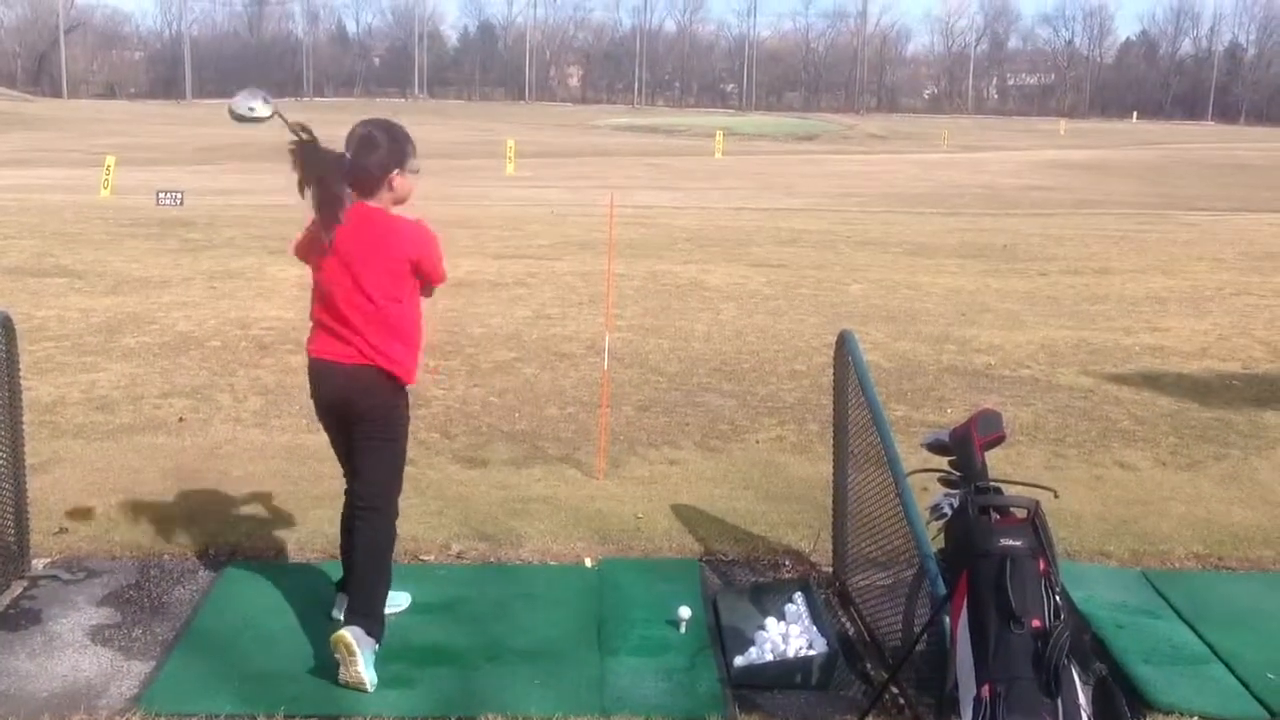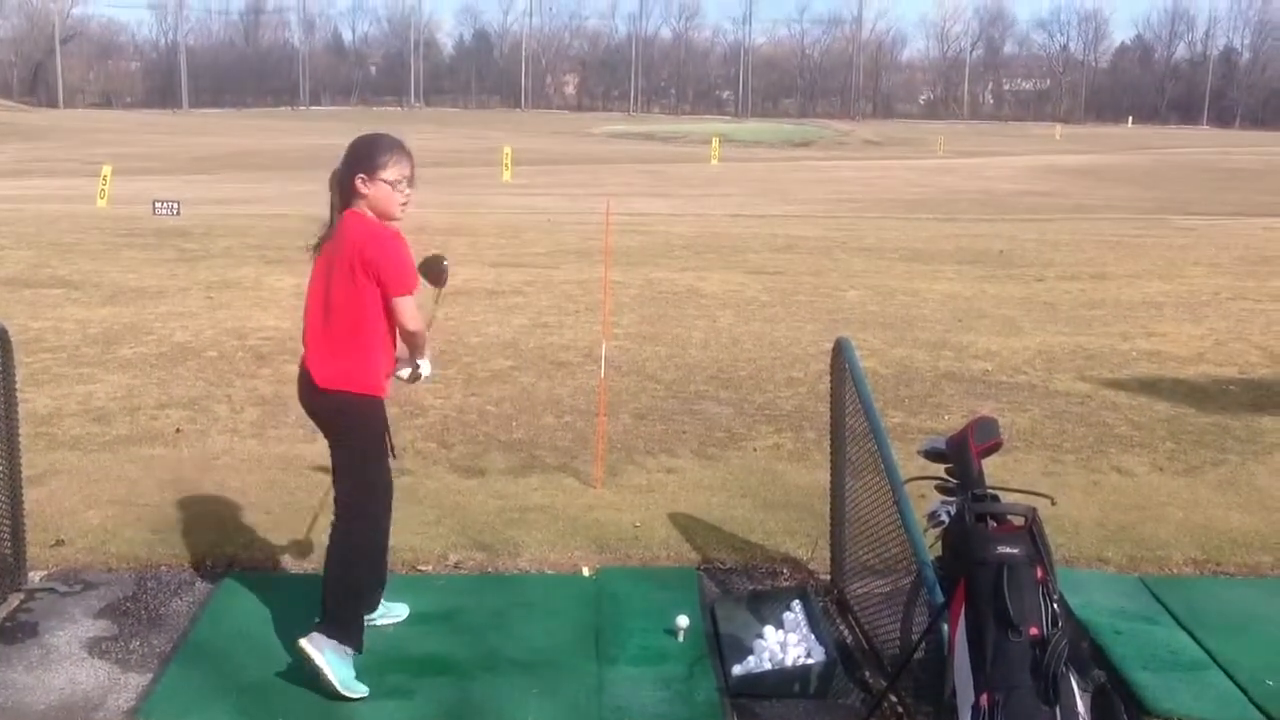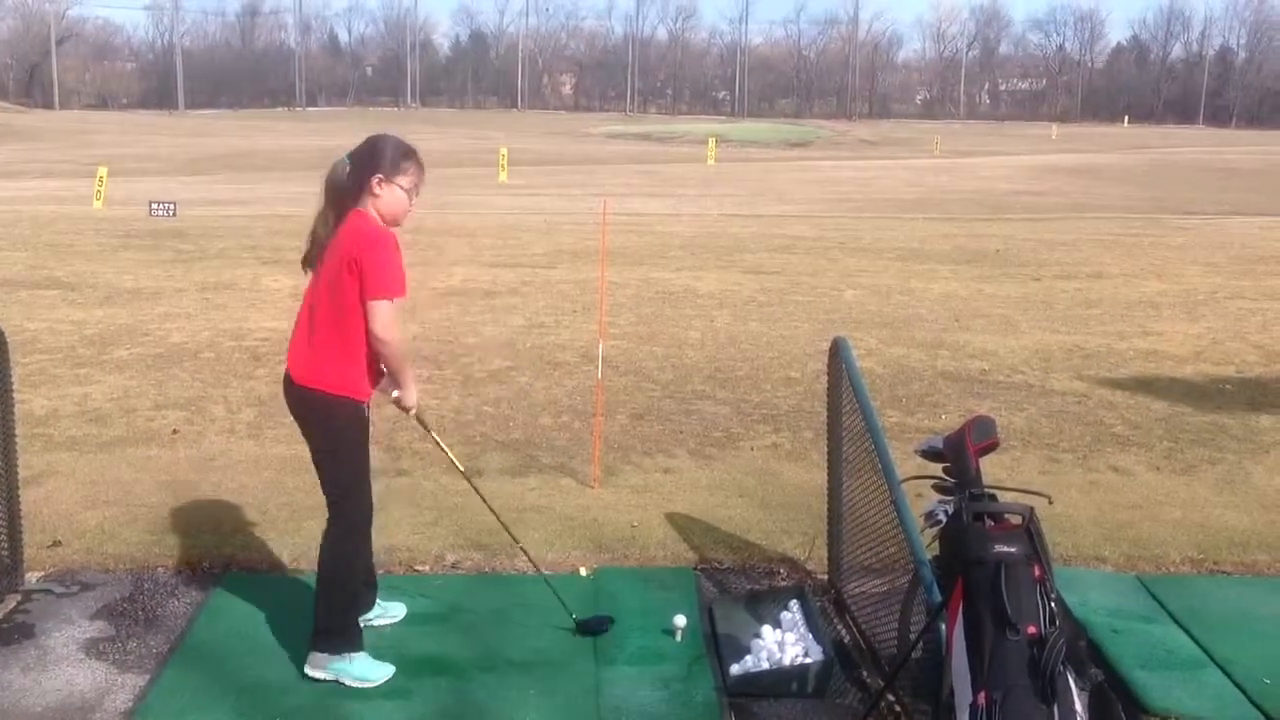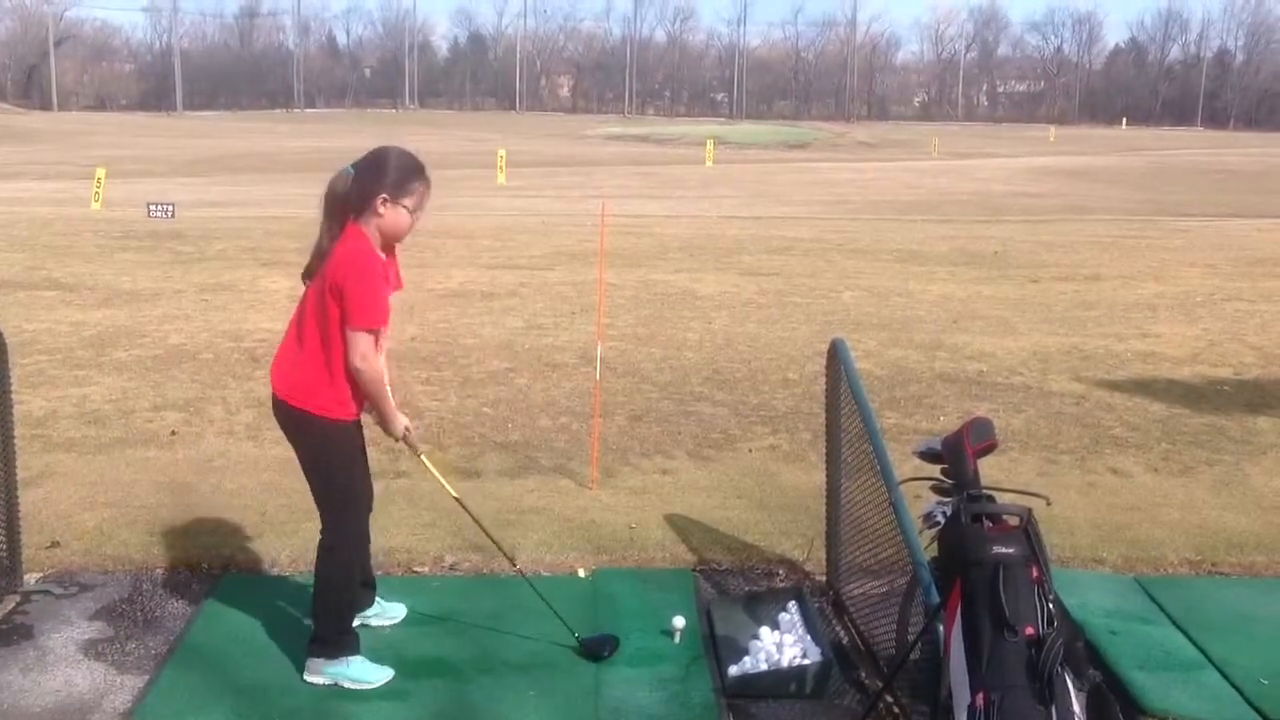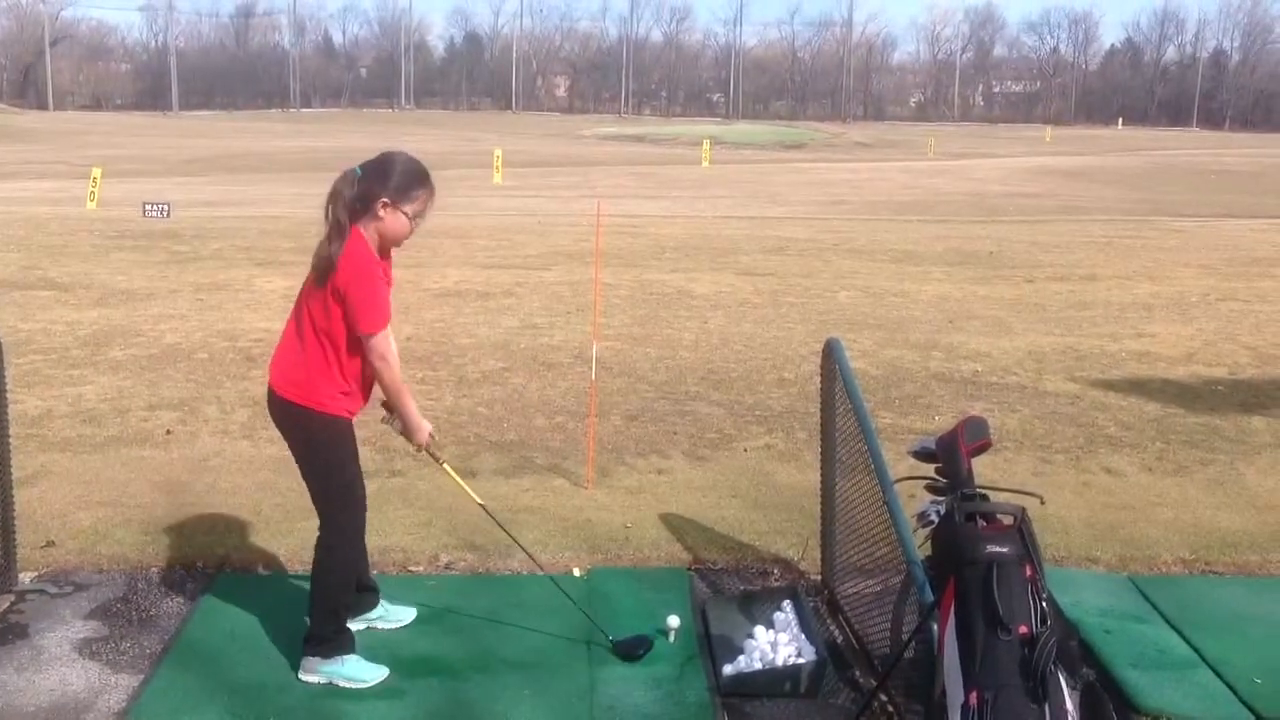
dt=0.4s
person 1, frame 1
left shoulder: (323, 232)
right shoulder: (415, 238)
right elbow: (429, 285)
left hip: (326, 374)
right hip: (378, 383)
left knee: (360, 489)
right knee: (377, 505)
left ankle: (356, 592)
right ankle: (362, 626)
person 1, frame 2
left shoulder: (341, 235)
right shoulder: (381, 239)
right elbow: (410, 321)
left wrist: (398, 353)
right wrist: (418, 356)
left hip: (323, 381)
right hip: (351, 390)
left knee: (370, 493)
right knee: (361, 507)
left ankle: (362, 600)
right ankle: (333, 633)
person 1, frame 3
left shoulder: (347, 233)
right shoulder: (376, 240)
right elbow: (382, 332)
left wrist: (385, 376)
right wrist: (405, 384)
left hip: (315, 383)
right hip: (332, 393)
left knee: (352, 502)
right knee: (350, 512)
left ankle: (359, 600)
right ankle: (331, 647)
person 1, frame 4
left shoulder: (369, 248)
right shoulder: (362, 263)
left elbow: (369, 343)
right elbow: (360, 360)
left wrist: (387, 402)
right wrist: (389, 416)
left hip: (327, 398)
right hip: (316, 406)
left knee: (356, 503)
right knee: (344, 520)
left ankle: (358, 600)
right ankle: (330, 653)
person 1, frame 5
left shoulder: (364, 247)
right shoulder: (359, 265)
left elbow: (380, 340)
right elbow: (380, 357)
left wrist: (405, 405)
right wrist: (411, 419)
left hip: (316, 396)
right hip: (311, 404)
left knee: (349, 506)
right knee: (342, 517)
left ankle: (360, 603)
right ankle: (324, 651)
